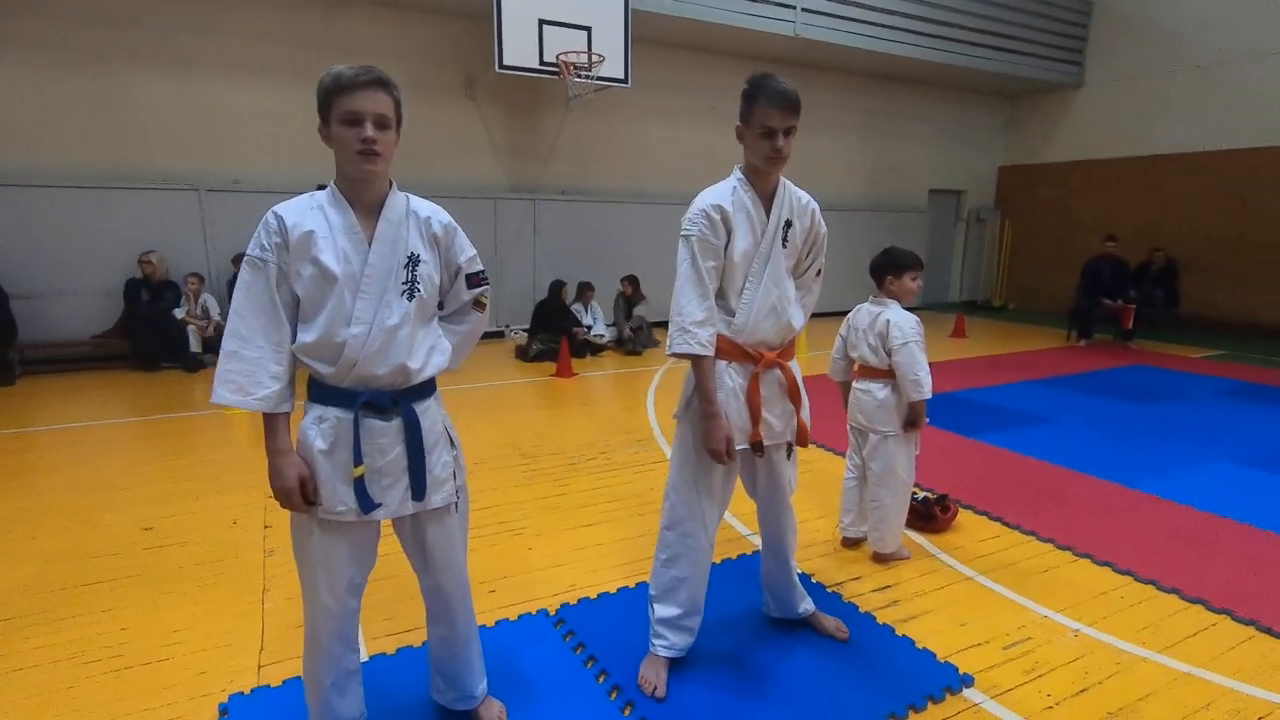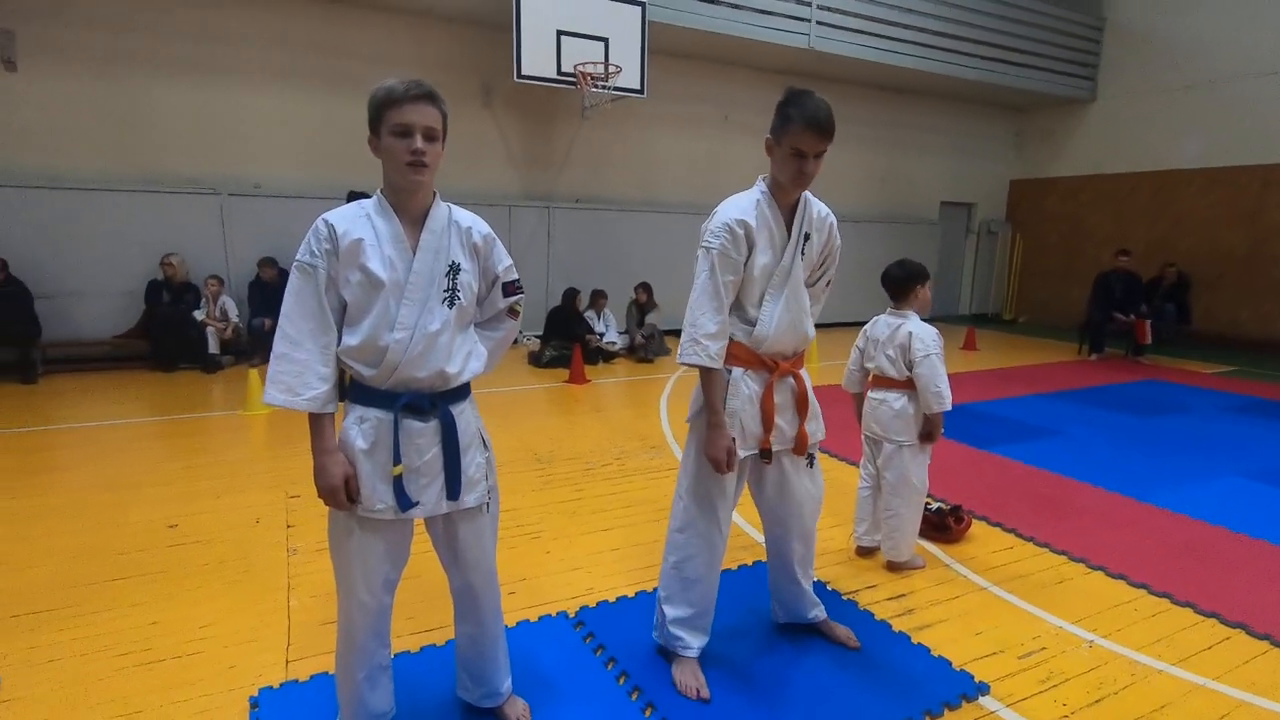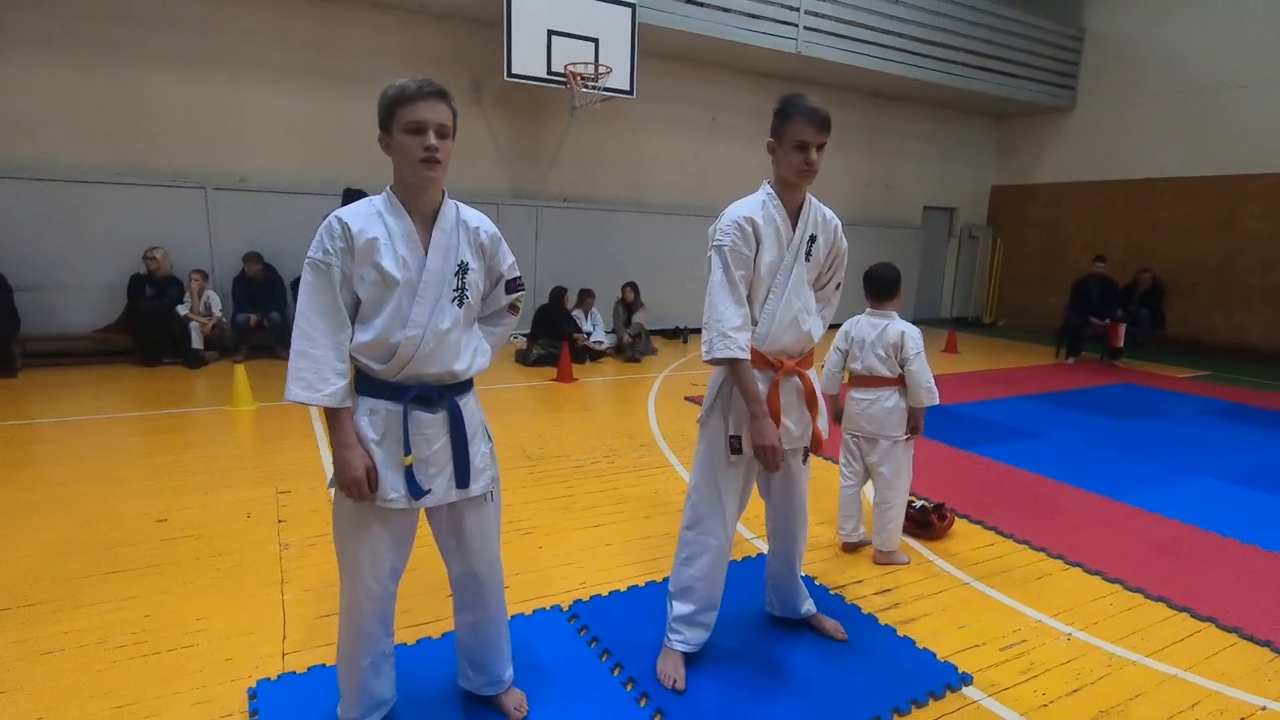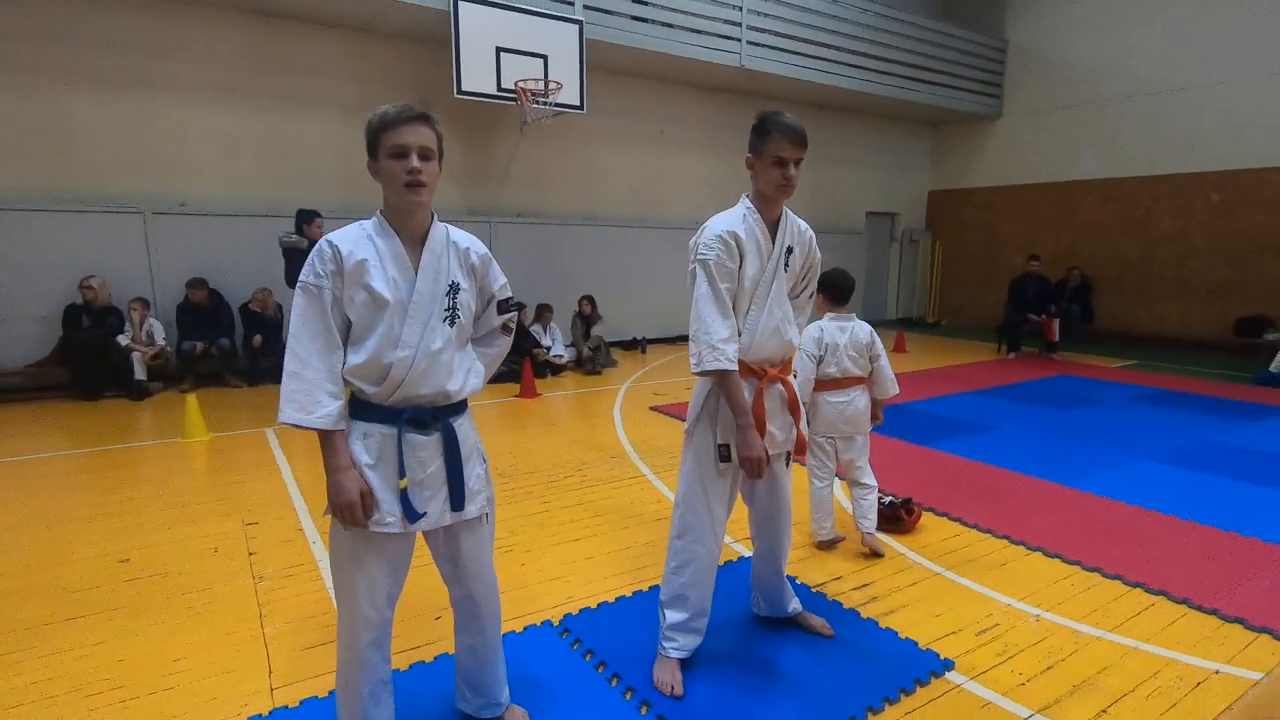
dt=0.5s
person 1, frame 1
left shoulder: (432, 224)
right shoulder: (288, 226)
left elbow: (471, 309)
right elbow: (264, 345)
left wrist: (423, 359)
right wrist: (279, 450)
left hip: (418, 426)
right hip: (334, 433)
left knee: (446, 576)
right knee: (331, 596)
person 1, frame 2
left shoulder: (472, 234)
right shoulder: (337, 233)
left elbow: (503, 316)
right elbow: (310, 347)
left wrist: (457, 366)
right wrist: (324, 448)
left hip: (453, 429)
right hip: (372, 432)
left knee: (476, 575)
right knee: (365, 590)
person 1, frame 3
left shoulder: (478, 232)
right shoulder: (348, 229)
left elbow: (501, 312)
right elbow: (324, 343)
left wrist: (461, 361)
right wrist: (345, 441)
left hip: (456, 421)
right hip: (380, 423)
left knee: (478, 565)
right knee: (368, 581)
person 1, frame 4
left shoulder: (468, 253)
right shoulder: (339, 254)
left elbow: (495, 334)
right elbow: (316, 368)
left wrist: (453, 382)
right wrist: (339, 466)
left hip: (451, 444)
right hip: (373, 450)
left knee: (476, 588)
right knee: (365, 608)
person 2, frame 1
left shoulder: (805, 211)
right shoulder: (712, 210)
right elbow: (693, 317)
left wrist: (780, 338)
right wrist: (711, 411)
left hip: (779, 375)
right hip: (724, 376)
left knee: (779, 501)
right knee: (692, 512)
left ankle: (788, 602)
right ankle: (666, 640)
person 2, frame 2
left shoulder: (824, 223)
right shoulder: (733, 221)
right elbow: (706, 328)
left wrist: (789, 354)
right wrist: (715, 422)
left hip: (790, 384)
right hip: (735, 383)
left knee: (797, 509)
right knee: (702, 517)
left ankle: (800, 609)
right ankle: (682, 641)
person 2, frame 3
left shoulder: (828, 227)
right shoulder: (741, 222)
right elbow: (726, 328)
left wrist: (797, 368)
right wrist: (758, 414)
left hip: (798, 384)
right hip: (745, 384)
left knee: (791, 508)
right knee: (712, 514)
left ankle: (790, 602)
right ankle: (681, 636)
person 2, frame 4
left shoulder: (802, 238)
right shoulder: (721, 236)
right elbow: (713, 342)
left wrist: (775, 389)
right wrist: (743, 424)
left hip: (777, 390)
right hip: (727, 394)
left knee: (774, 510)
right knee: (700, 521)
left ankle: (776, 602)
right ankle: (675, 642)
person 3, frame 1
left shoulder: (857, 315)
right shoulder: (903, 322)
left elbow: (839, 362)
right elbow: (913, 374)
left wrist: (848, 397)
right wrist: (918, 413)
left hip: (861, 401)
right hip: (890, 408)
left knee: (856, 469)
right knee: (891, 479)
left ankle: (852, 531)
right ankle: (885, 545)
person 3, frame 2
left shoulder: (873, 326)
right shoulder: (923, 333)
left elbow: (854, 373)
right elbow: (932, 386)
left wrist: (860, 406)
right wrist: (935, 424)
left hip: (874, 410)
right hip: (905, 417)
left knee: (870, 479)
right knee: (904, 488)
left ankle: (866, 540)
right ankle: (898, 555)
person 3, frame 3
left shoulder: (851, 326)
right shoulder: (906, 332)
left elbow: (831, 372)
right elbow: (920, 382)
left wrist: (835, 406)
right wrist: (917, 418)
left hip: (856, 408)
right hip: (890, 413)
left knee: (851, 477)
right knee: (892, 483)
left ankle: (850, 536)
right ankle: (885, 548)
person 3, frame 4
left shoulder: (815, 331)
right shoulder: (866, 331)
left elbow: (803, 377)
right elbow: (882, 374)
right wrist: (877, 407)
left hip: (823, 409)
right hip: (856, 408)
left knee: (821, 476)
right knee: (861, 473)
left ankle: (824, 534)
right ankle: (868, 531)
